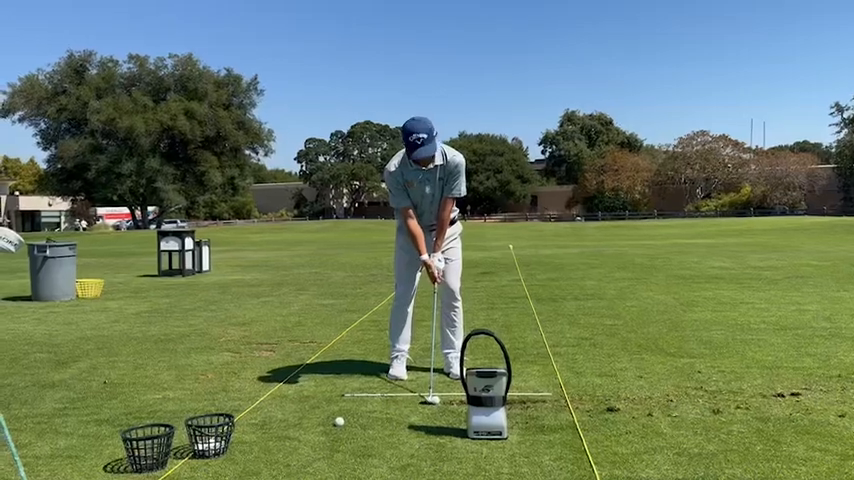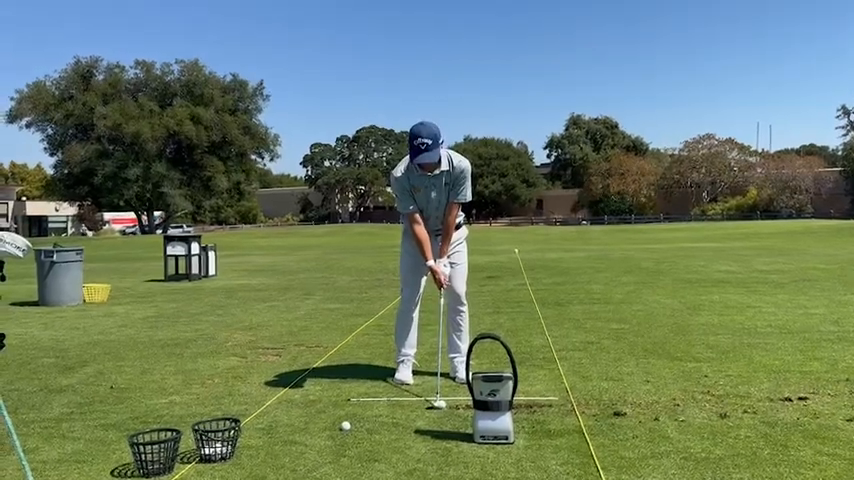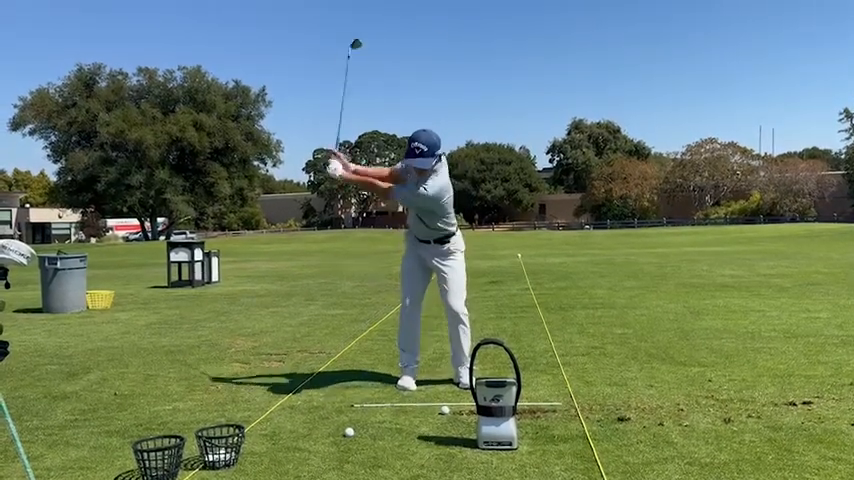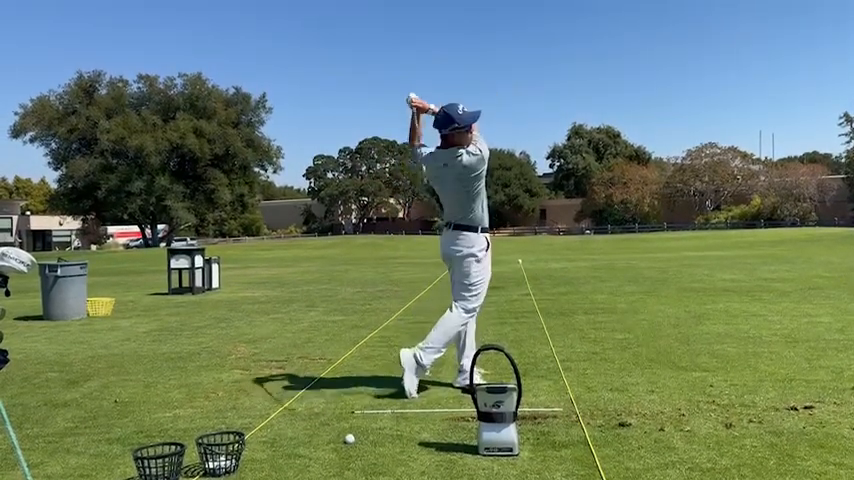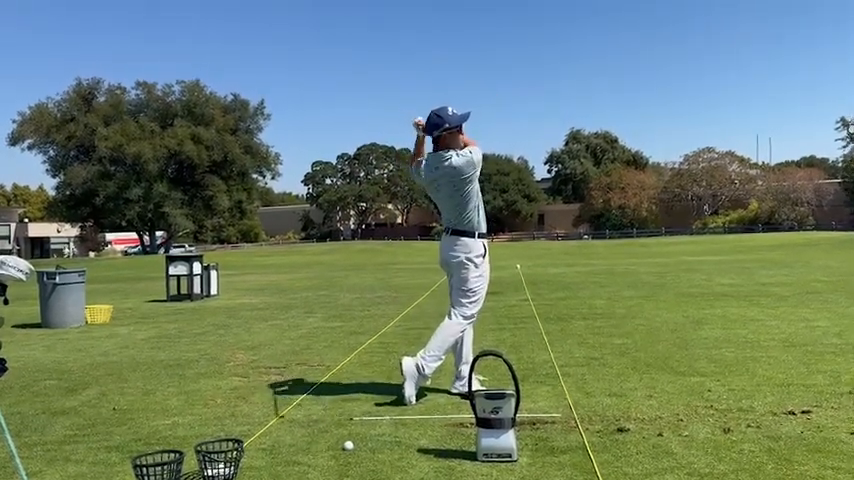
dt=1s
person 1, frame 1
left shoulder: (454, 161)
right shoulder: (394, 170)
left elbow: (446, 208)
right elbow: (408, 216)
left wrist: (437, 251)
right wrist: (424, 257)
left hip: (446, 230)
right hip: (411, 232)
left knee: (452, 293)
right knee: (404, 294)
left ankle: (453, 358)
right ankle: (398, 358)
person 1, frame 2
left shoulder: (460, 166)
right shoulder: (400, 175)
left elbow: (451, 214)
right elbow: (415, 221)
left wrist: (442, 257)
right wrist: (430, 262)
left hip: (452, 235)
right hip: (416, 237)
left knee: (458, 298)
right knee: (410, 298)
left ankle: (459, 362)
right ankle: (404, 362)
person 1, frame 3
left shoulder: (433, 189)
right shoulder: (415, 161)
left elbow: (389, 191)
right elbow: (390, 173)
left wrist: (349, 177)
right wrist: (353, 167)
left hip: (445, 248)
right hip: (417, 244)
left knee: (455, 308)
right knee: (409, 306)
left ankle: (463, 369)
right ankle: (408, 368)
person 1, frame 4
left shoulder: (430, 160)
right shoulder: (477, 157)
left elbow: (415, 144)
right elbow: (473, 135)
left wrist: (416, 114)
right wrist: (433, 110)
left hip: (452, 238)
right hip: (473, 242)
left knee: (465, 305)
right knee: (466, 309)
left ankle: (466, 374)
right ankle: (419, 359)
person 1, frame 5
left shoulder: (425, 169)
right shoulder: (466, 162)
right elbow: (472, 144)
left wrist: (421, 135)
right wrist: (441, 133)
left hip: (451, 243)
right hip: (470, 246)
left knee: (462, 312)
right knee: (463, 314)
left ankle: (463, 380)
right ankle: (419, 367)
